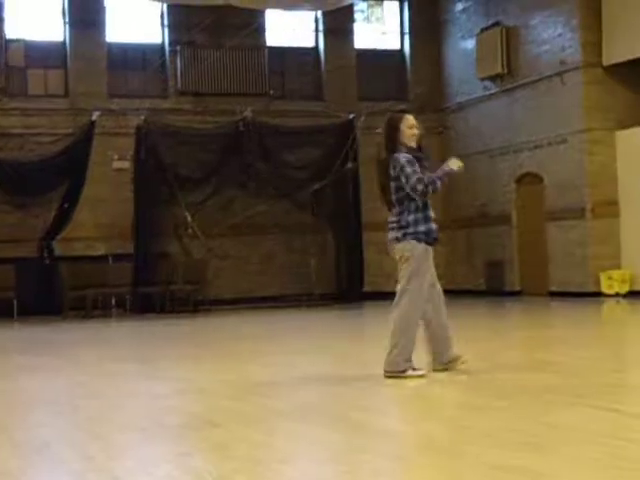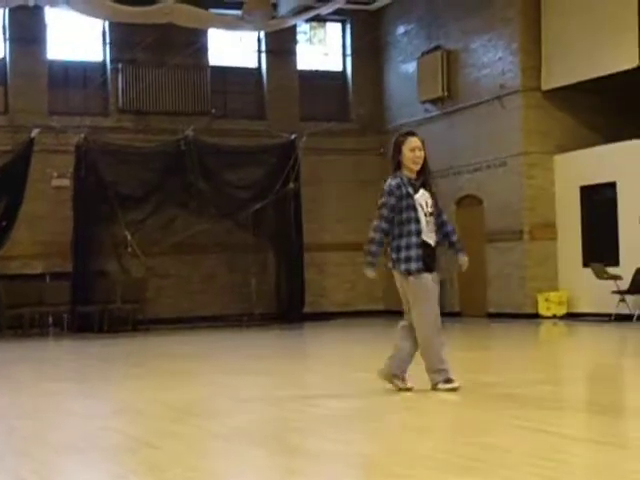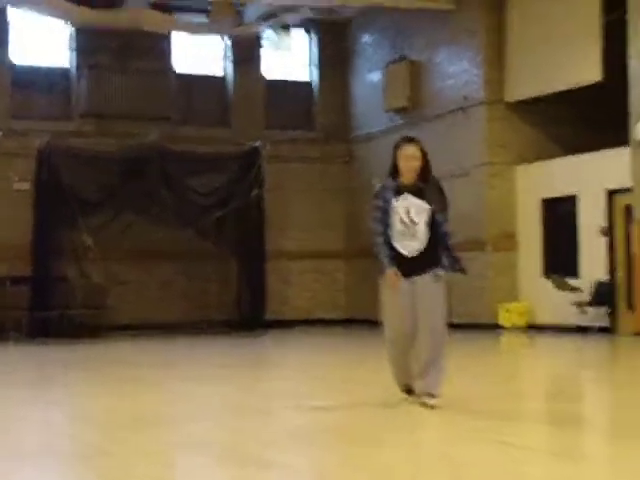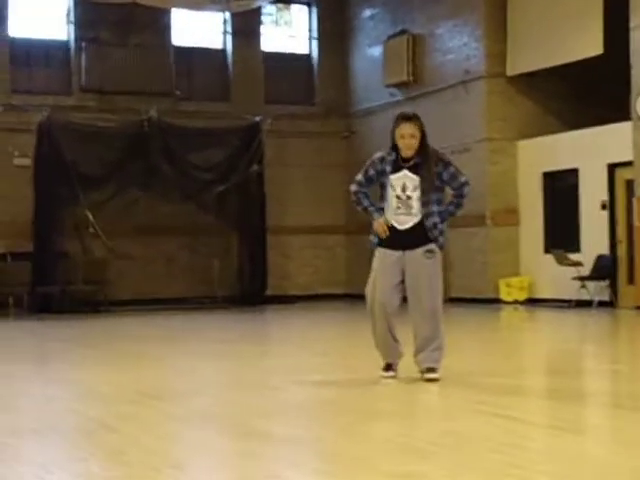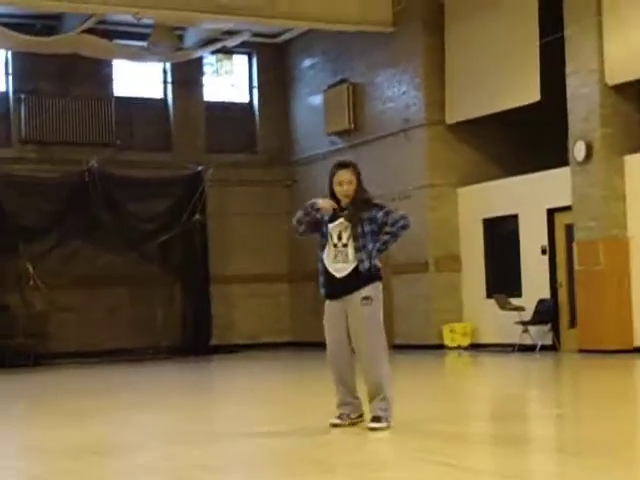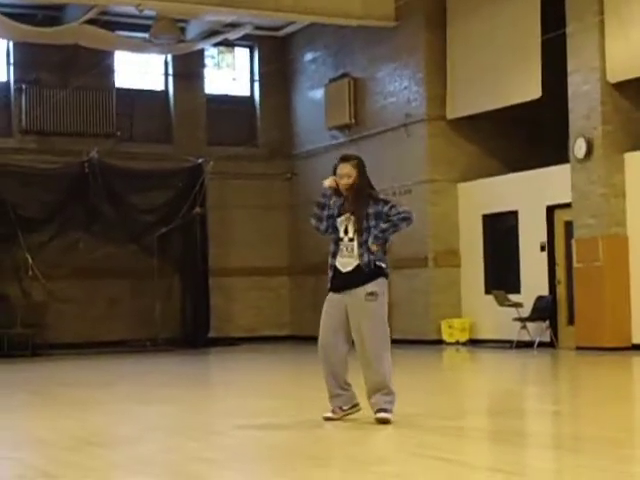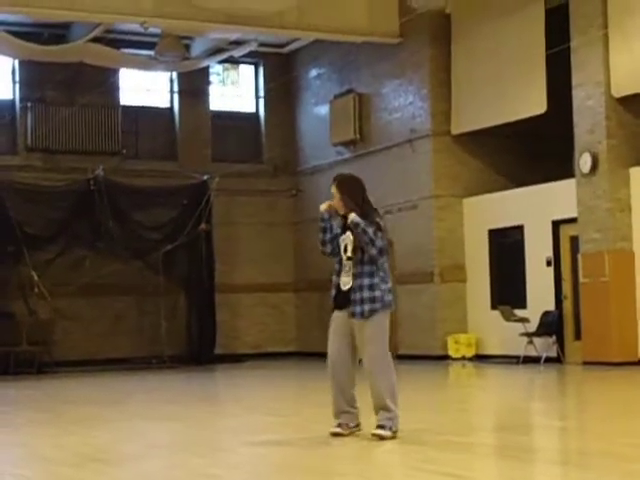
dt=0.7s
person 1, frame 1
left shoulder: (403, 160)
right shoulder: (402, 160)
left elbow: (421, 181)
right elbow: (422, 188)
left wrist: (418, 151)
right wrist: (448, 170)
left hip: (407, 237)
right hip: (413, 238)
left knee: (433, 297)
right knee: (411, 300)
left ankle: (443, 355)
right ankle: (397, 363)
person 1, frame 2
left shoulder: (425, 184)
right shoulder: (393, 186)
left elbow: (440, 219)
right elbow: (380, 226)
left wrist: (457, 249)
right wrist: (371, 262)
left hip: (428, 261)
right hip: (410, 262)
left knee: (416, 320)
right knee: (429, 321)
left ankle: (394, 369)
right ankle: (439, 374)
person 1, frame 3
left shoulder: (433, 190)
right shoulder: (384, 191)
left elbow: (442, 228)
right elbow: (379, 232)
left wrist: (452, 261)
right wrist: (387, 265)
left hip: (429, 268)
right hip: (397, 269)
left knee: (431, 330)
right knee: (399, 330)
left ankle: (428, 387)
right ankle: (405, 379)
person 1, frame 4
left shoulder: (435, 163)
right shoulder: (381, 162)
left elbow: (462, 187)
right elbow: (357, 188)
left wrist: (441, 218)
right wrist: (375, 214)
left hip: (423, 244)
right hip: (388, 245)
left knee: (426, 304)
right knee: (379, 302)
left ankle: (429, 361)
right ankle: (391, 356)
person 1, frame 5
left shoulder: (370, 210)
right shoulder: (327, 213)
left elbow: (401, 222)
right elbow: (299, 226)
left wrist: (377, 249)
right wrist: (315, 206)
left hip: (363, 288)
right hip: (334, 291)
left knee: (371, 351)
right knee: (337, 354)
left ankle: (381, 410)
right ankle: (350, 409)
person 1, frame 6
left shoulder: (375, 204)
right shoulder: (337, 206)
left elbow: (405, 216)
right elbow: (320, 226)
left wrist: (379, 236)
right wrist: (326, 193)
left hip: (368, 283)
right hip: (338, 285)
left knee: (372, 346)
right knee: (328, 343)
left ankle: (383, 402)
right ankle: (343, 399)
person 1, frame 7
left shoulder: (370, 221)
right shoulder: (342, 224)
left elbow: (377, 250)
right elbow: (328, 249)
left wrist: (357, 222)
right wrist: (324, 217)
left hip: (369, 302)
right hip: (343, 302)
left knee: (376, 361)
right knee: (338, 361)
left ankle: (388, 419)
right ankle: (347, 418)
